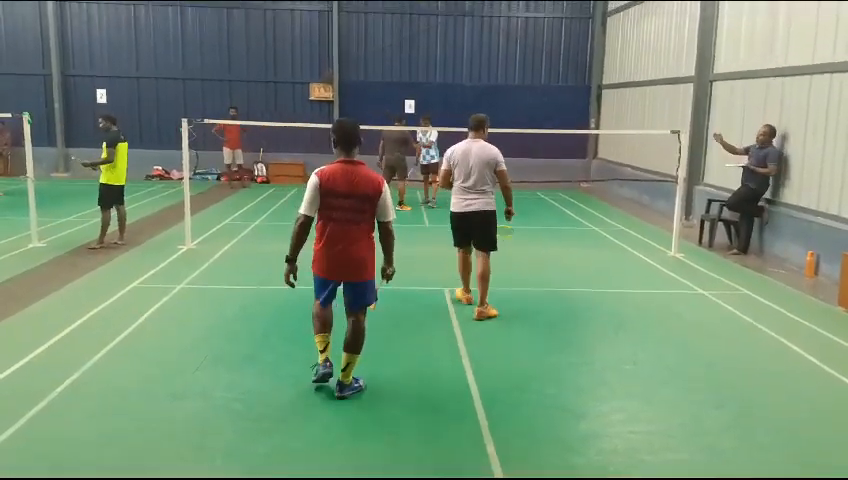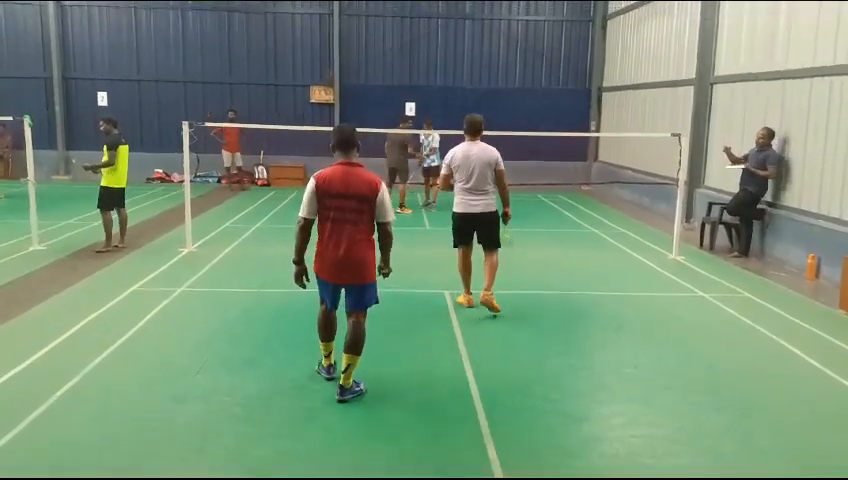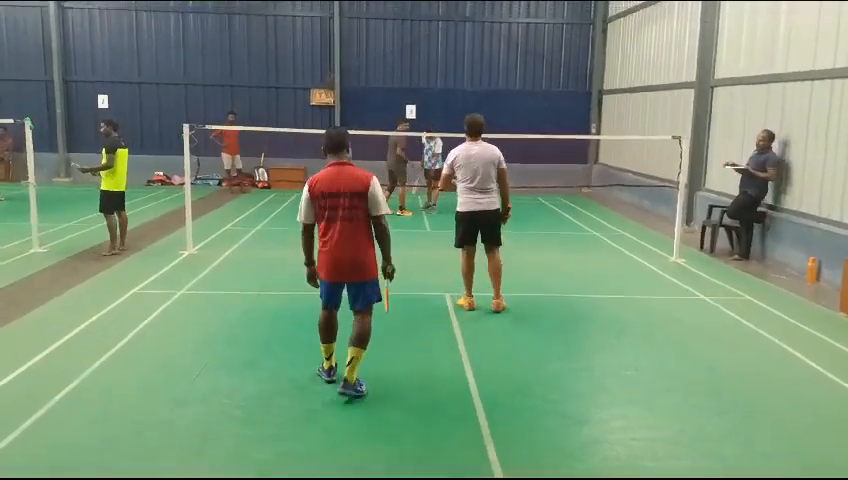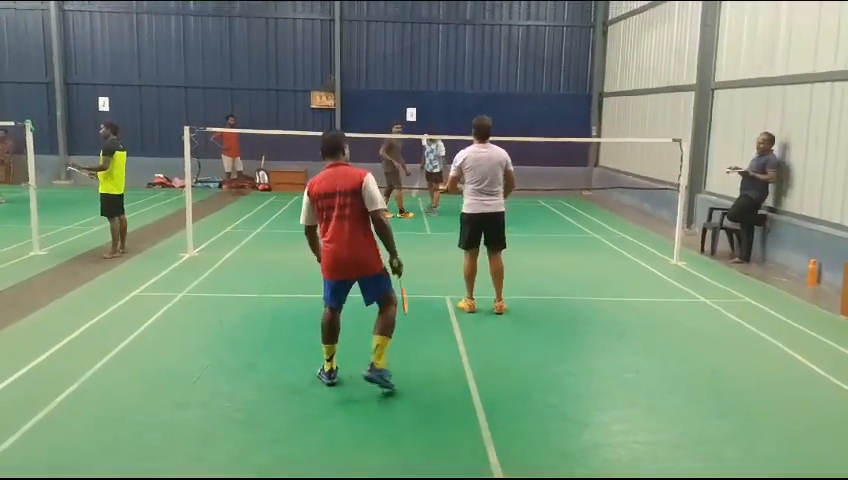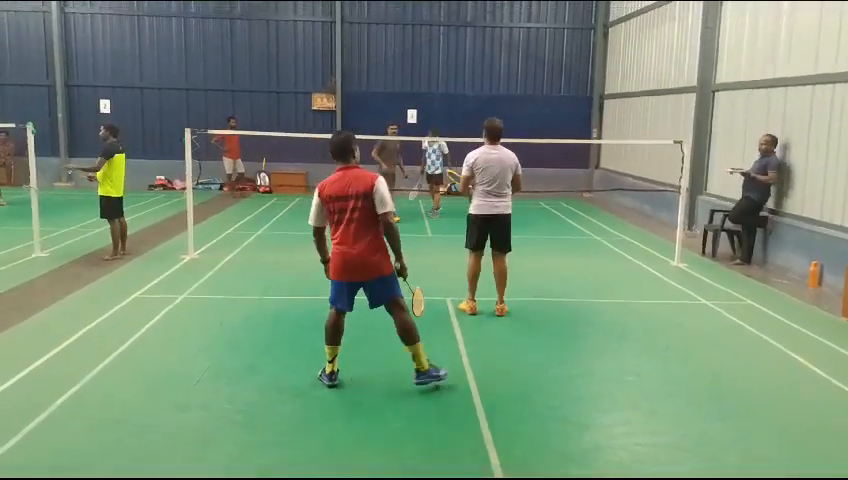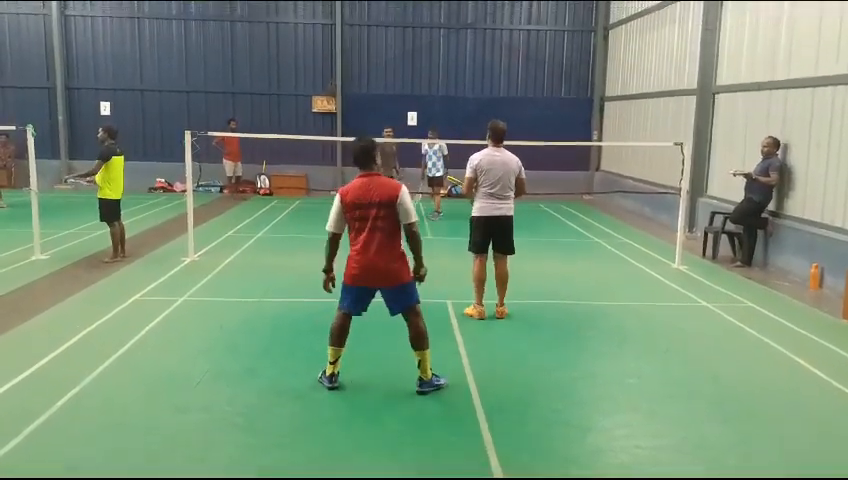
dt=0.2s
person 1, frame 1
left shoulder: (320, 176)
right shoulder: (377, 182)
left elbow: (303, 222)
right elbow: (386, 228)
left wrist: (291, 260)
right wrist: (388, 262)
left hip: (326, 259)
right hip: (361, 261)
left knee: (322, 304)
right knee: (356, 316)
left ankle: (324, 361)
right ankle: (345, 380)
person 1, frame 2
left shoulder: (319, 179)
right shoulder: (375, 183)
left elbow: (304, 225)
right elbow: (385, 229)
left wrist: (299, 262)
right wrist: (385, 260)
left hip: (327, 261)
right hip: (361, 263)
left knee: (327, 308)
right knee: (356, 318)
left ankle: (327, 364)
right ankle: (346, 384)
person 1, frame 3
left shoulder: (313, 183)
right shoulder: (367, 179)
left elbow: (306, 229)
right elbow: (380, 225)
left wrist: (309, 263)
right wrist: (387, 260)
left hip: (329, 261)
right hip: (361, 261)
left knee: (328, 309)
right knee: (363, 316)
left ankle: (328, 366)
right ankle: (350, 377)
person 1, frame 4
left shoulder: (313, 186)
right shoulder: (362, 177)
left elbow: (310, 230)
right elbow: (379, 220)
left wrist: (322, 258)
right wrist: (393, 255)
left hip: (333, 259)
right hip: (365, 258)
left knee: (332, 310)
right knee: (388, 304)
left ankle: (329, 368)
right ankle: (377, 365)
person 1, frame 5
left shoulder: (323, 188)
right shoulder: (373, 180)
left elbow: (317, 231)
right elbow: (388, 222)
left wrist: (325, 260)
right wrist: (399, 257)
left hip: (341, 262)
right hip: (374, 261)
left knee: (337, 312)
right knee: (398, 309)
left ankle: (330, 371)
right ankle: (423, 369)
person 1, frame 6
left shoulder: (344, 193)
right shoulder: (397, 189)
left elbow: (333, 236)
right elbow: (412, 232)
left wrist: (328, 269)
right wrist: (419, 263)
left hip: (358, 269)
right hip: (393, 268)
left knee: (343, 315)
right knee: (414, 317)
left ankle: (331, 372)
right ankle: (425, 377)
person 2, frame 1
left shoulder: (453, 150)
right shoulder: (493, 151)
left elbow: (443, 182)
right elbow: (505, 184)
right wrist: (509, 205)
left hip: (459, 209)
right hip: (485, 210)
left knee: (463, 251)
right knee: (484, 256)
left ankle: (465, 292)
right ankle: (482, 306)
person 2, frame 2
left shoulder: (453, 153)
right shoulder: (492, 152)
left elbow: (443, 185)
right elbow: (502, 185)
right wrist: (506, 208)
left hip: (461, 210)
right hip: (487, 210)
left knee: (464, 252)
right knee: (491, 252)
left ankle: (467, 295)
right ankle: (487, 292)
person 2, frame 3
left shoulder: (455, 153)
right shoulder: (494, 151)
left elbow: (443, 184)
right elbow: (504, 183)
right wrist: (506, 206)
left hip: (466, 210)
right hip: (491, 209)
left knee: (467, 253)
right knee: (493, 253)
left ankle: (468, 298)
right ankle: (497, 299)
person 2, frame 4
left shoulder: (463, 155)
right shoulder: (502, 154)
left elbow: (451, 186)
right elbow: (511, 184)
left hip: (471, 211)
right hip: (496, 211)
left knee: (470, 255)
right knee: (495, 255)
left ankle: (469, 300)
right ankle: (499, 301)
person 2, frame 5
left shoulder: (473, 156)
right shoulder: (511, 157)
left elbow: (463, 188)
right elbow: (517, 187)
left hip: (479, 212)
right hip: (503, 213)
left knee: (475, 256)
right knee: (500, 258)
left ankle: (471, 301)
right ankle: (500, 304)
person 2, frame 6
left shoulder: (477, 158)
right shoulder: (514, 160)
left elbow: (467, 190)
right elbow: (521, 191)
left hip: (482, 214)
right hip: (505, 215)
left knee: (479, 260)
right knee: (501, 261)
left ankle: (478, 307)
right ankle: (500, 306)
person 3, frame 1
left shoulder: (110, 137)
right shoulder: (121, 136)
left elbow: (110, 158)
left wrist: (91, 163)
right wrist: (99, 165)
left hip: (109, 179)
right hip: (119, 178)
left knee: (105, 208)
right knee: (120, 206)
left ankle: (101, 240)
right ankle: (121, 237)
person 3, frame 2
left shoulder: (111, 140)
right shoulder: (122, 139)
left elbow: (111, 161)
left wrist: (92, 166)
right wrist: (100, 169)
left hip: (110, 182)
right hip: (120, 181)
left knee: (105, 210)
right knee: (121, 209)
left ankle: (108, 242)
right ankle: (122, 240)
person 3, frame 3
left shoulder: (110, 142)
right shoulder: (122, 142)
left elbow: (109, 164)
left wrist: (90, 169)
right wrist: (99, 171)
left hip: (110, 185)
right hip: (120, 184)
left knee: (108, 214)
right knee: (121, 212)
left ankle: (113, 246)
right ankle: (122, 243)
person 3, frame 4
left shoulder: (108, 145)
right shoulder: (120, 145)
left elbow: (104, 166)
left wrist: (82, 167)
right wrist: (98, 173)
left hip: (109, 188)
right hip: (118, 187)
left knee: (112, 218)
right knee: (120, 216)
left ankle: (114, 250)
right ankle: (122, 246)
person 3, frame 5
left shoulder: (108, 147)
right shoulder: (119, 147)
left elbow: (97, 167)
left wrist: (76, 167)
right wrist: (97, 176)
left hip: (109, 191)
right hip: (118, 189)
left knee: (112, 220)
right knee: (120, 218)
left ankle: (115, 252)
right ankle: (123, 248)
person 3, frame 6
left shoulder: (106, 150)
right shoulder: (118, 150)
left elbow: (94, 171)
left wrist: (74, 176)
right wrist: (96, 180)
left hip: (107, 193)
right hip: (116, 192)
left knee: (112, 223)
right knee: (118, 221)
left ankle: (115, 254)
right ankle: (122, 251)
person 4, frame 1
left shoulder: (772, 152)
right shoulder: (754, 147)
left elbow: (772, 171)
right elbow: (735, 150)
left wrist: (753, 168)
right wrist: (721, 141)
left hip: (756, 187)
right hip: (748, 185)
left knee: (731, 203)
right knee: (745, 216)
left ankle: (759, 210)
right ankle: (741, 248)
person 4, frame 2
left shoulder: (772, 155)
right shoulder: (754, 151)
left elbow: (772, 174)
right elbow: (738, 161)
left wrist: (752, 170)
right wrist: (729, 153)
left hip: (754, 190)
right hip: (746, 188)
left knee: (732, 208)
right knee: (745, 219)
left ankle: (760, 213)
right ankle: (743, 251)
person 4, frame 3
left shoulder: (771, 157)
right shoulder: (755, 154)
left elbow: (772, 176)
right elbow: (746, 171)
left wrist: (752, 171)
right wrist: (735, 166)
left hip: (754, 193)
right hip: (746, 191)
left knee: (732, 212)
right knee: (745, 223)
left ankle: (761, 216)
right ankle: (743, 254)
person 4, frame 4
left shoulder: (771, 159)
right shoulder: (757, 157)
left elbow: (772, 178)
left wrist: (752, 174)
right wrist: (739, 170)
left hip: (754, 195)
right hip: (747, 194)
left knee: (732, 215)
right knee: (746, 225)
left ankle: (762, 219)
right ankle: (744, 256)
person 4, frame 5
left shoulder: (773, 160)
right shoulder: (761, 158)
left elbow: (772, 179)
left wrist: (752, 175)
right wrist: (743, 172)
left hip: (756, 197)
right hip: (750, 196)
left knee: (733, 216)
right knee: (748, 227)
left ankle: (763, 221)
right ankle: (745, 258)
person 4, frame 6
left shoulder: (775, 162)
right shoulder: (765, 160)
left elbow: (774, 181)
left wrist: (754, 177)
right wrist: (746, 175)
left hip: (758, 199)
right hip: (752, 198)
left knee: (735, 217)
right knee: (749, 229)
left ankle: (764, 223)
right ankle: (745, 260)
